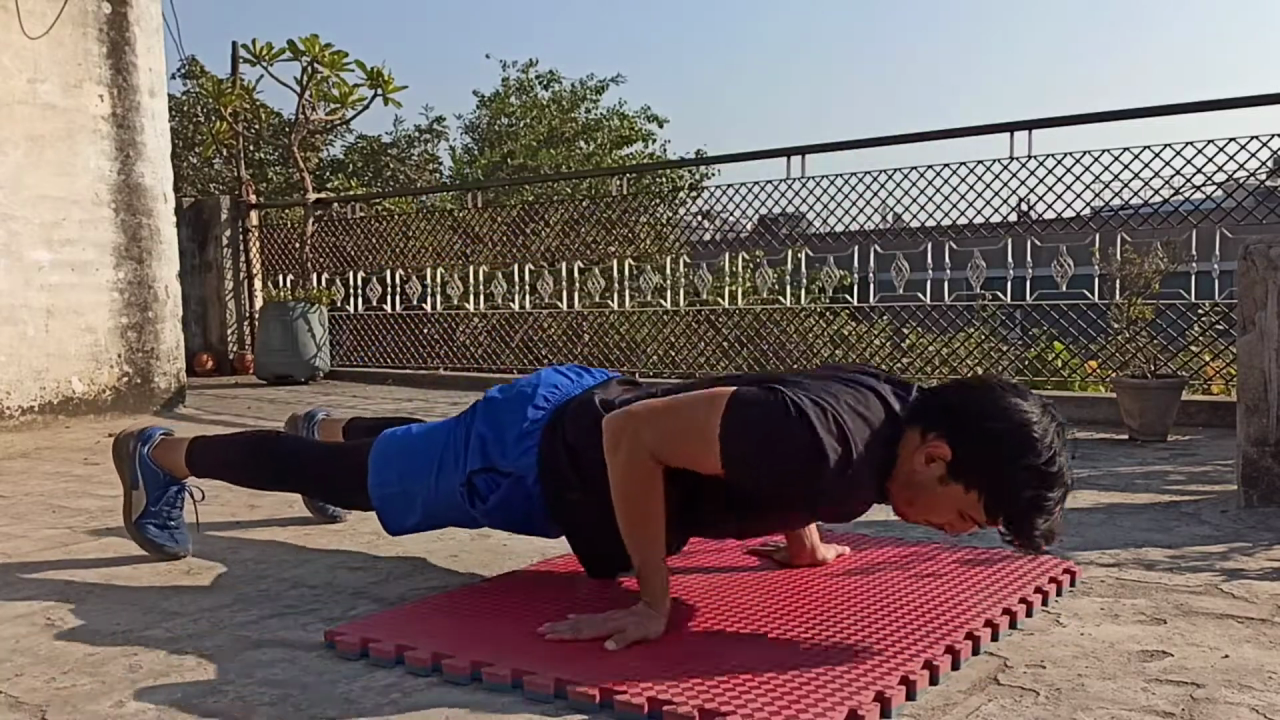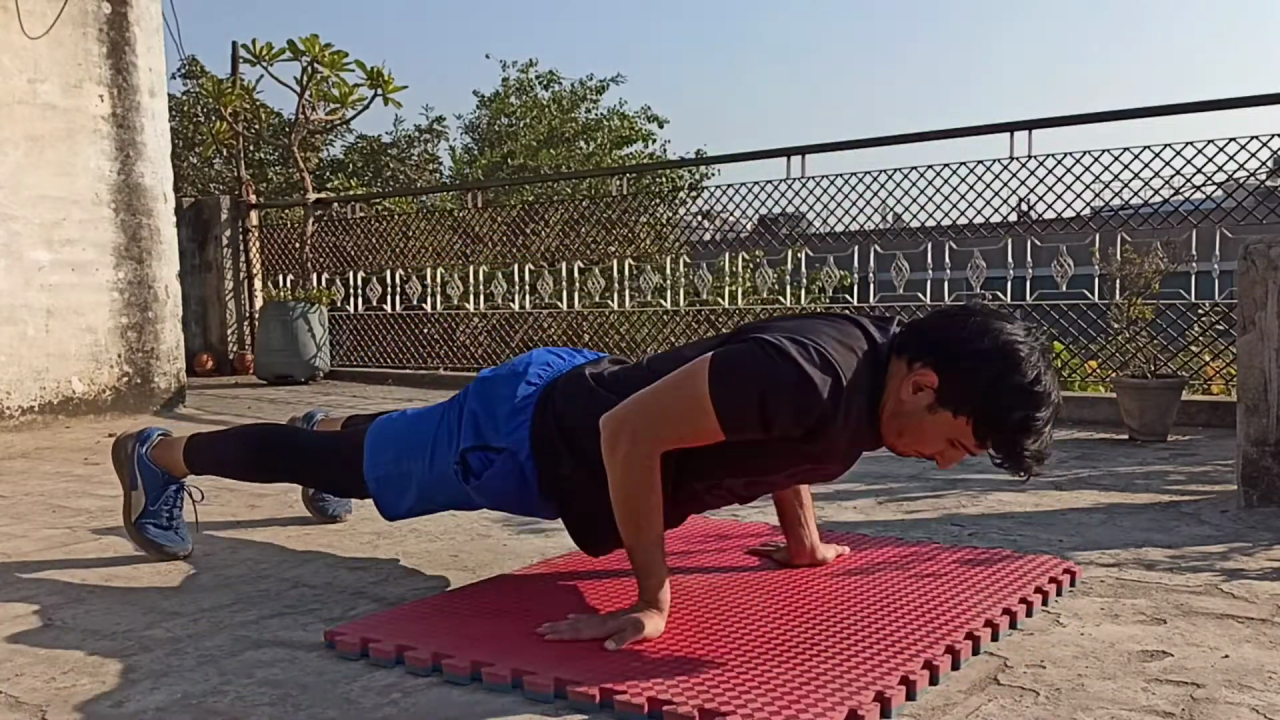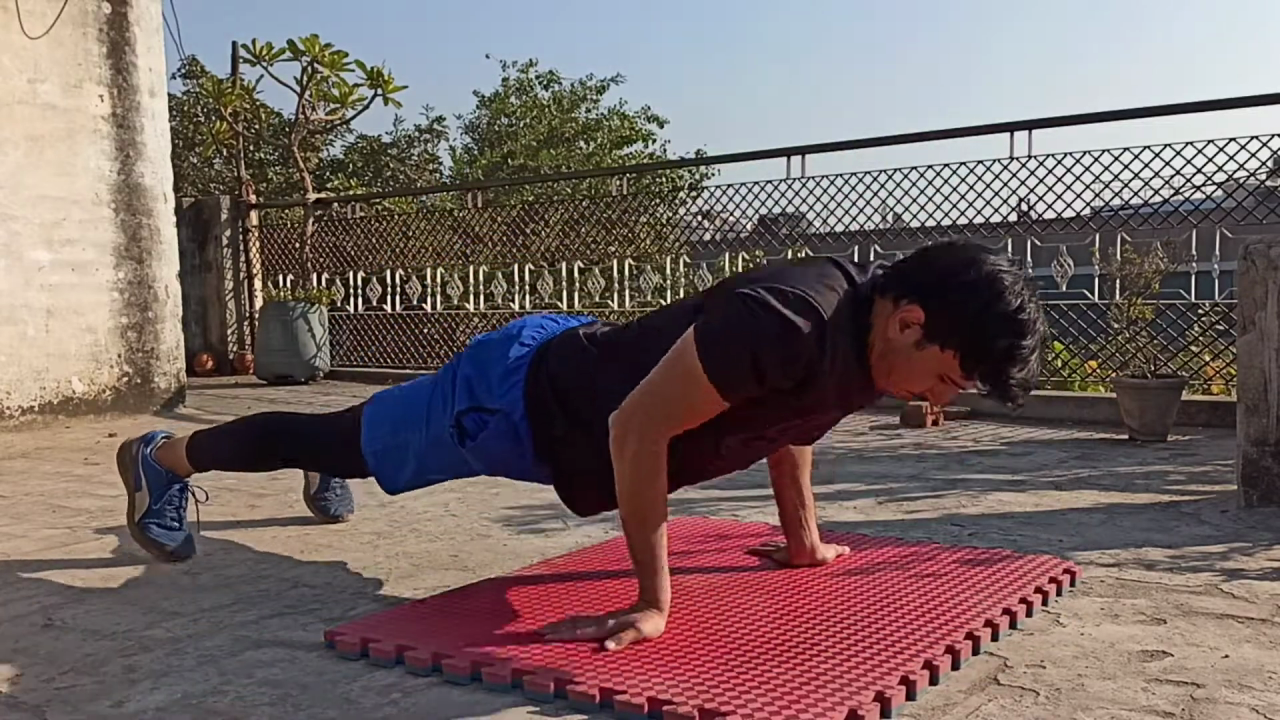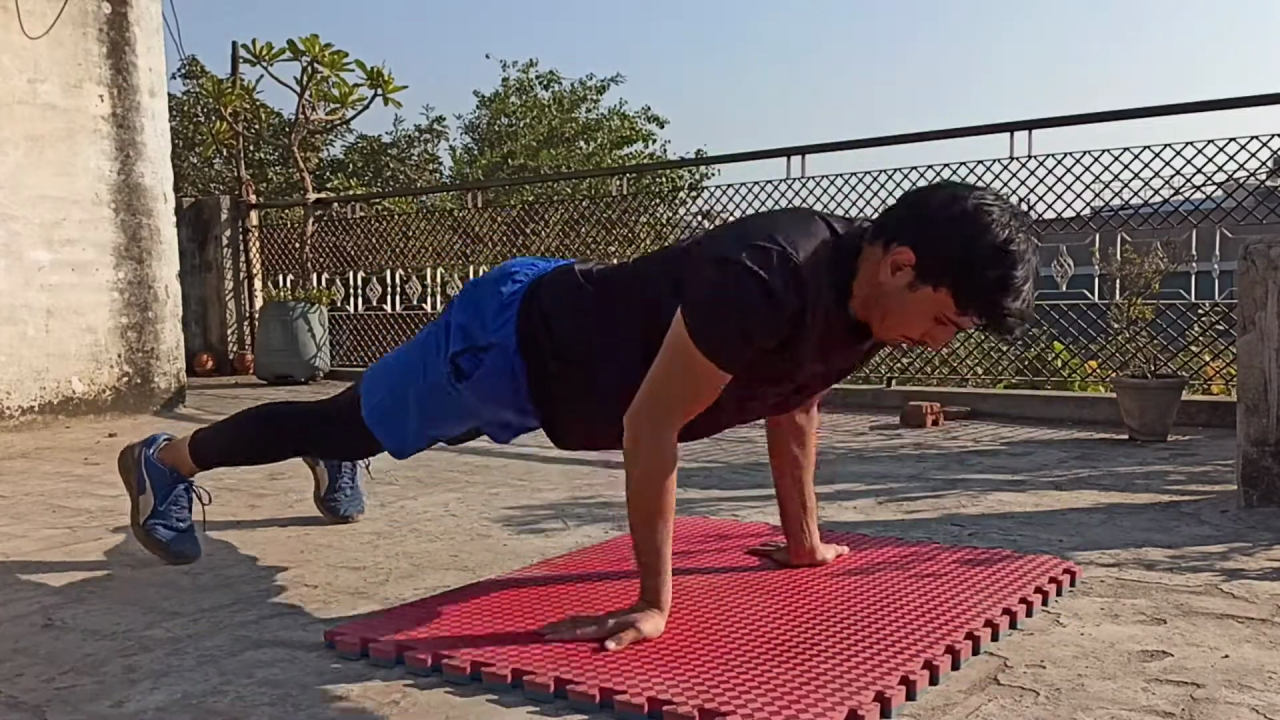
dt=0.1s
person 1, frame 1
left shoulder: (887, 414)
right shoulder: (821, 436)
right elbow: (628, 434)
left wrist: (803, 540)
right wrist: (651, 596)
left hip: (580, 413)
right hip: (540, 455)
left knee: (415, 452)
right knee: (347, 483)
left ankle: (324, 426)
right ankle: (161, 456)
person 1, frame 2
left shoulder: (875, 362)
right shoulder: (811, 380)
right elbow: (628, 430)
left wrist: (802, 539)
right wrist: (651, 597)
left hip: (578, 390)
right hip: (531, 435)
left knee: (404, 442)
right knee: (349, 471)
left ankle: (325, 422)
right ankle: (161, 453)
person 1, frame 3
left shoulder: (864, 339)
right shoulder: (785, 320)
left elbow: (785, 426)
right elbow: (634, 431)
left wrist: (799, 537)
right wrist: (650, 598)
left hip: (568, 381)
right hip: (519, 390)
right knee: (349, 443)
left ankle: (331, 464)
right ankle: (163, 461)
person 1, frame 4
left shoulder: (859, 298)
right shoulder: (770, 277)
left elbow: (792, 403)
right elbow: (649, 427)
left wrist: (802, 536)
right wrist: (650, 600)
left hip: (571, 337)
right hip: (514, 333)
left knee: (393, 430)
right knee: (351, 421)
left ankle: (337, 461)
right ankle: (167, 462)
